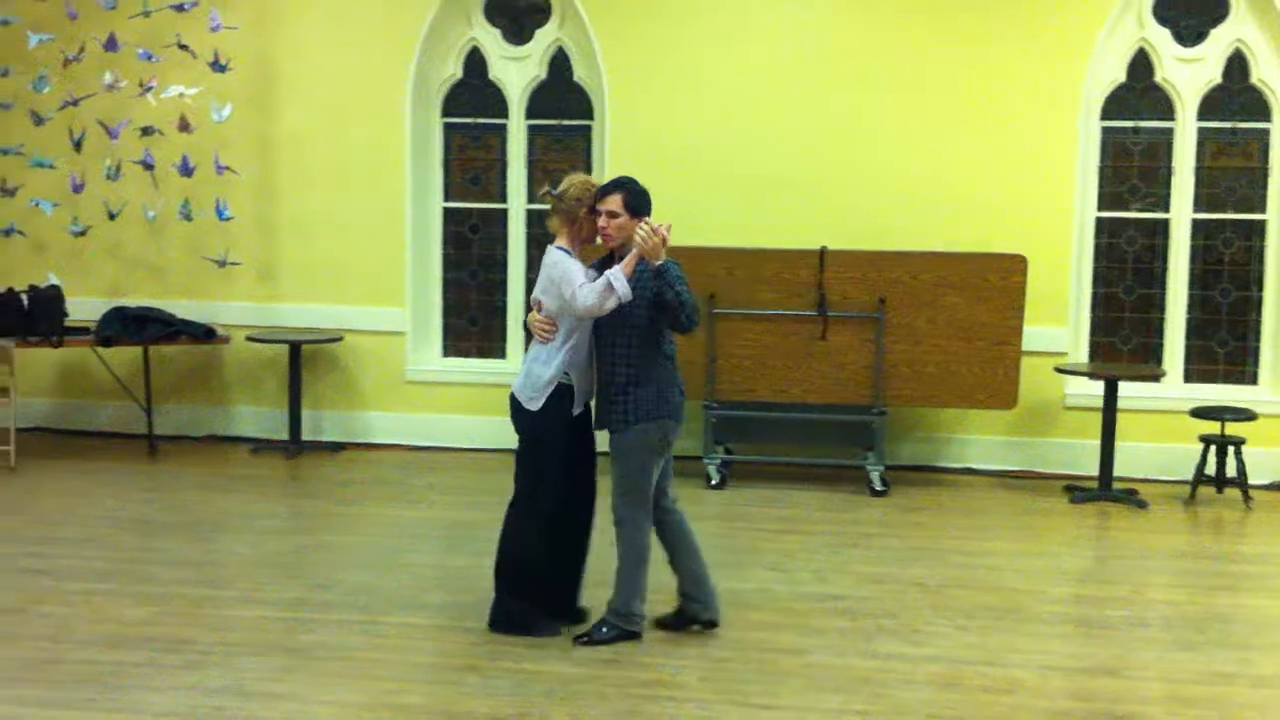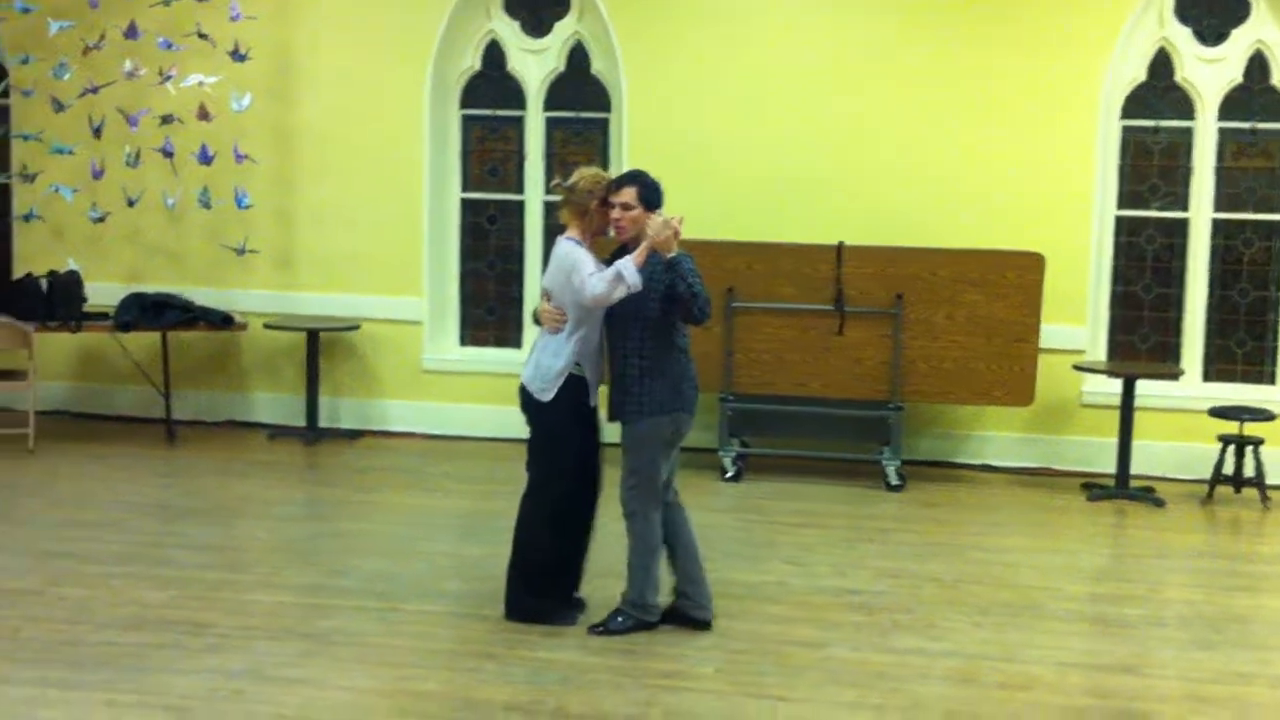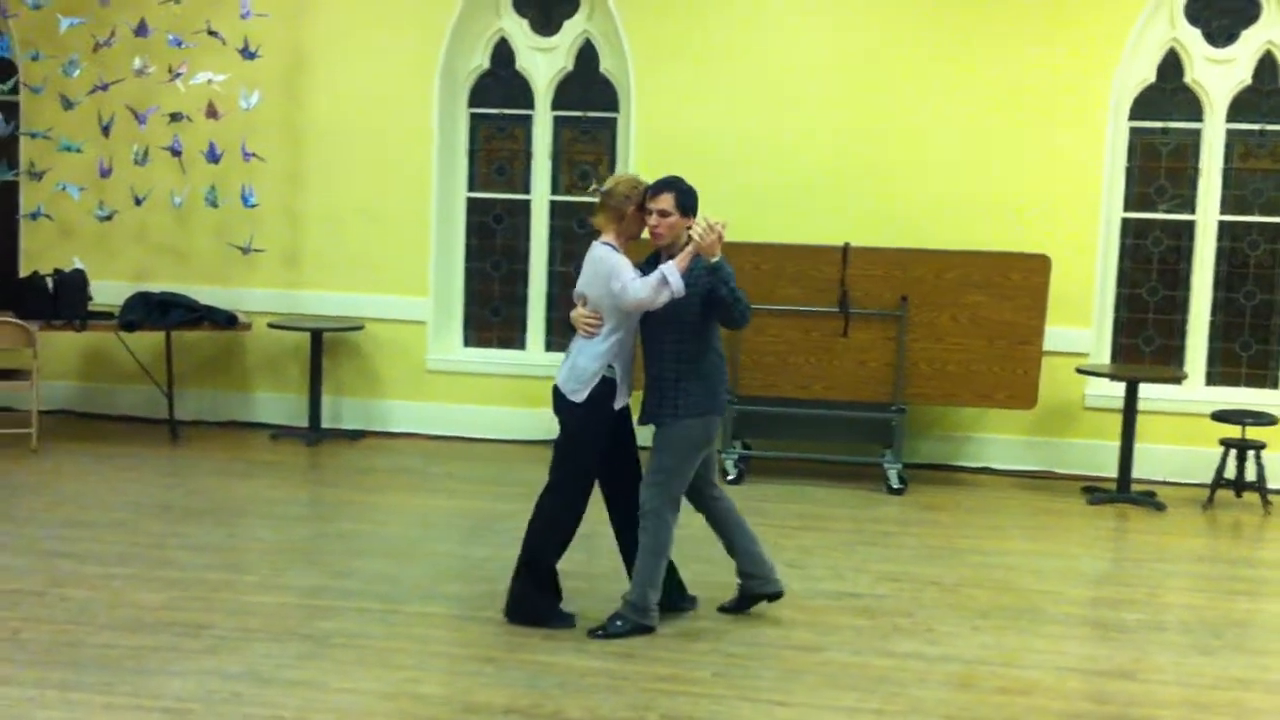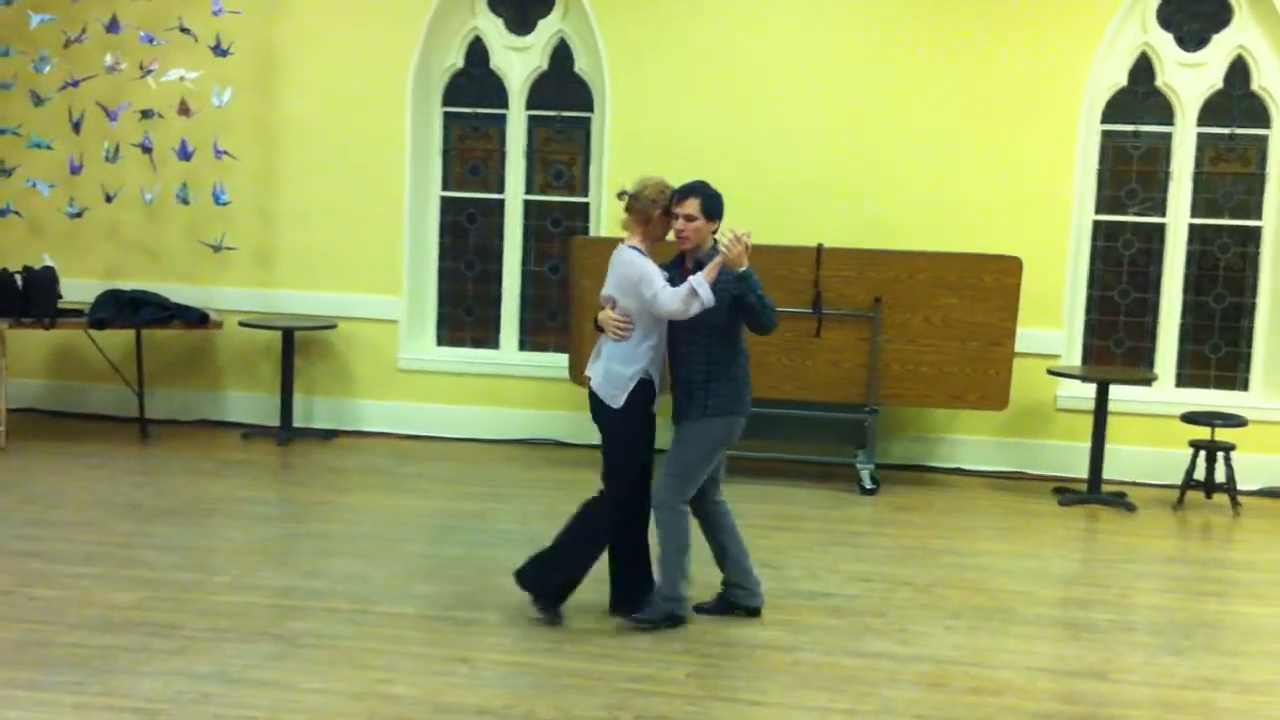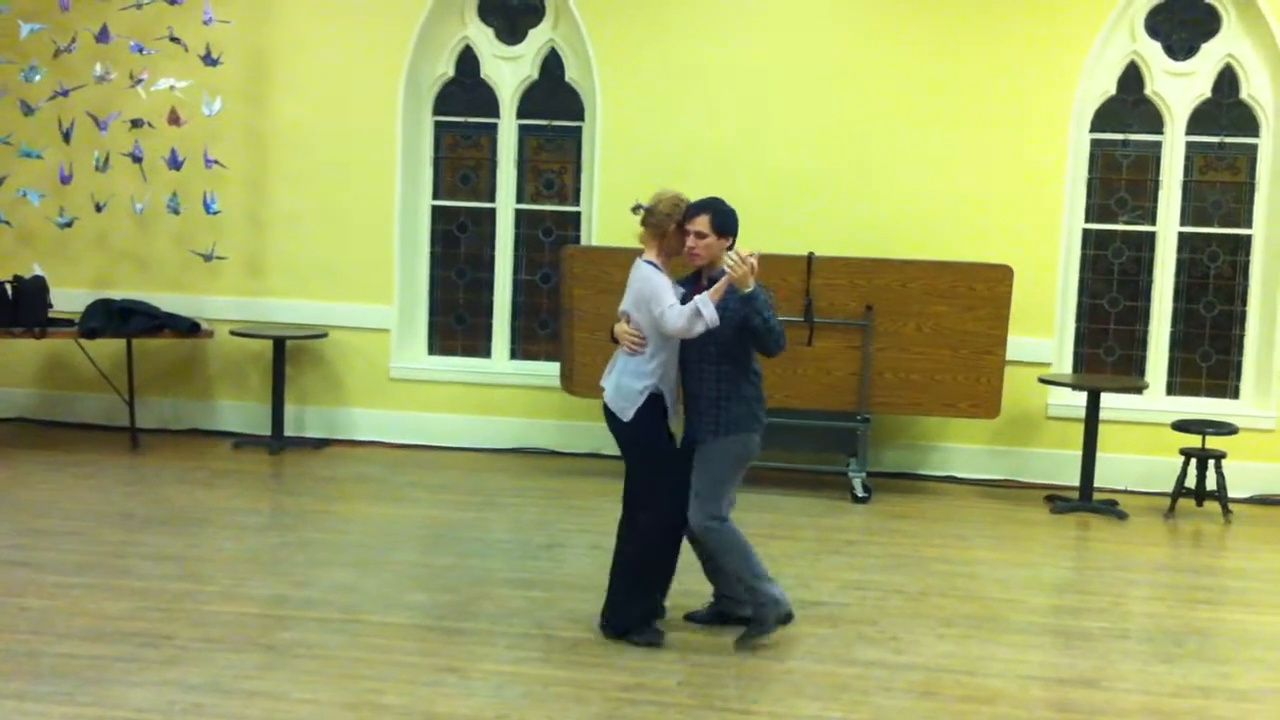
dt=0.4s
person 1, frame 1
left shoulder: (658, 272)
right shoulder: (599, 272)
left elbow: (688, 322)
left wrist: (658, 262)
right wrist: (536, 319)
left hip: (648, 408)
right hip: (627, 408)
left knee: (631, 512)
right knee: (661, 507)
left ankle: (625, 617)
right ankle: (700, 603)
person 1, frame 2
left shoulder: (669, 264)
right shoulder: (612, 266)
left elbow: (698, 313)
right elbow: (576, 308)
left wrist: (670, 255)
right wrist: (545, 310)
left hip: (662, 401)
right hip: (639, 401)
left knee: (640, 502)
right knee: (663, 500)
left ankle: (640, 607)
right ankle: (693, 601)
person 1, frame 3
left shoulder: (705, 270)
right shoulder: (646, 271)
left elbow: (738, 319)
right elbow: (609, 308)
left wrist: (713, 260)
right wrist: (578, 314)
left hip: (693, 404)
right hip: (674, 403)
left knee: (657, 503)
right knee: (705, 494)
left ankle: (639, 610)
right ankle: (760, 579)
person 1, frame 4
left shoulder: (730, 273)
right shoulder: (668, 274)
left elbow: (765, 324)
right elbow: (630, 308)
left wrist: (741, 270)
right wrist: (605, 316)
left hip: (720, 405)
right hip: (692, 404)
left knee: (669, 493)
right knee: (704, 498)
left ankle: (669, 599)
right ankle: (743, 592)
person 1, frame 5
left shoulder: (743, 292)
right shoulder: (684, 288)
left elbow: (773, 345)
right elbow: (649, 326)
left wrist: (748, 290)
right wrist: (621, 329)
left hip: (733, 424)
right hip: (699, 422)
left knee: (708, 517)
right knee: (691, 515)
left ankle: (769, 604)
right ankle: (733, 601)
person 2, frame 1
left shoulder: (568, 261)
right shoulder: (561, 263)
right elbow: (588, 303)
right wrist: (635, 257)
left hip: (569, 399)
right hip: (545, 400)
left knee: (575, 498)
right knee: (535, 501)
left ankle: (554, 599)
right ankle: (512, 610)
person 2, frame 2
left shoulder: (575, 252)
right shoulder: (572, 255)
right elbow: (598, 292)
right wrist: (648, 247)
left hip: (573, 388)
right hip: (555, 390)
left knee: (579, 489)
right knee: (549, 491)
left ankle: (556, 589)
right ankle: (529, 598)
person 2, frame 3
left shoulder: (607, 256)
right shoulder: (607, 260)
right elbow: (641, 296)
right wrist: (690, 253)
left hip: (605, 391)
right hip: (588, 393)
left knee: (627, 491)
right knee: (566, 494)
left ankle: (656, 589)
right ankle: (530, 600)
person 2, frame 4
left shoulder: (630, 258)
right shoulder: (637, 265)
right elbow: (672, 305)
right wrist: (719, 264)
left hip: (625, 389)
right hip: (624, 392)
left knee: (636, 492)
right knee: (620, 493)
left ankle: (632, 589)
right ankle: (544, 578)
person 2, frame 5
left shoulder: (649, 272)
right shoulder: (651, 277)
right elbow: (678, 323)
right wrist: (725, 283)
left hip: (638, 401)
right hip: (638, 404)
left knee: (645, 503)
right knee: (666, 506)
left ankle: (630, 605)
right ankle: (626, 614)
